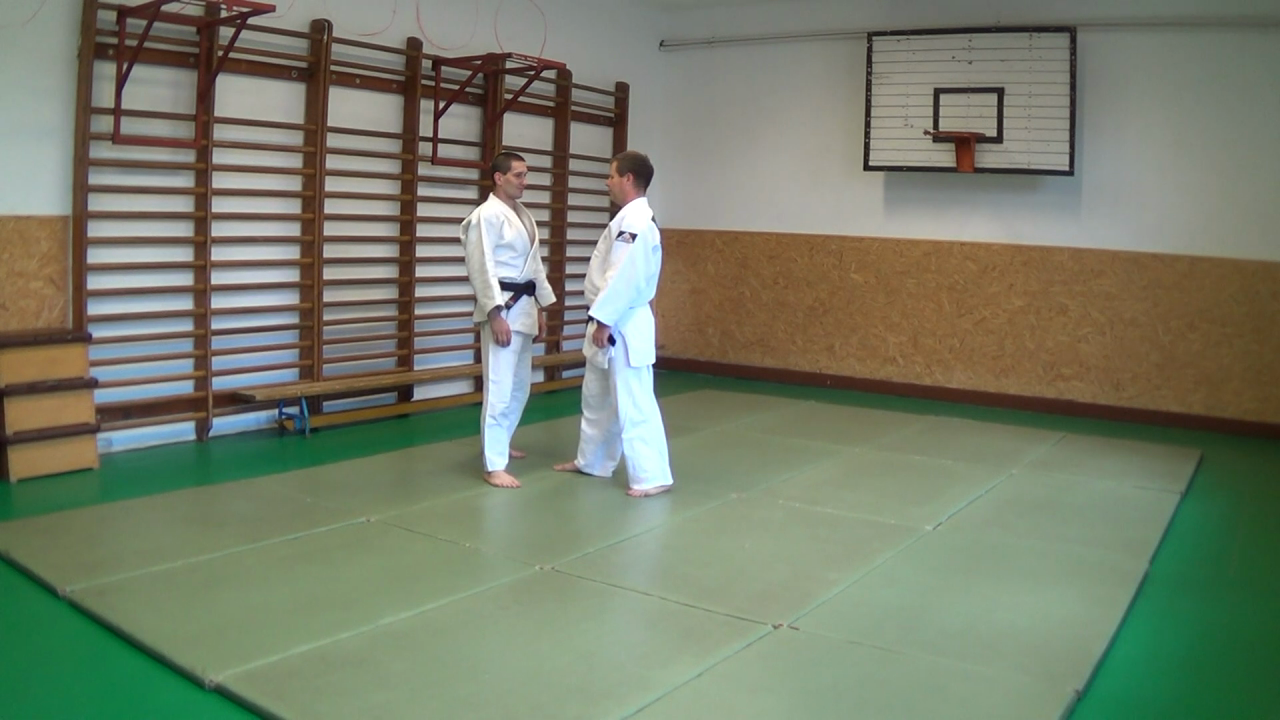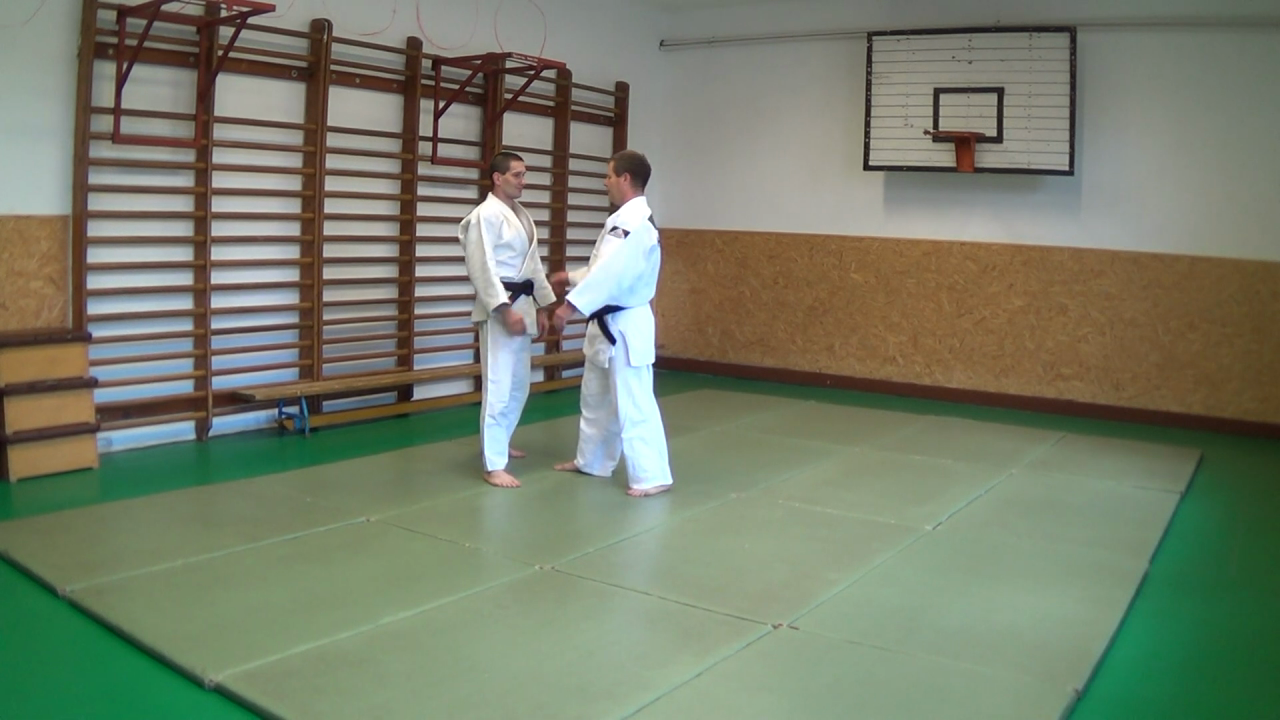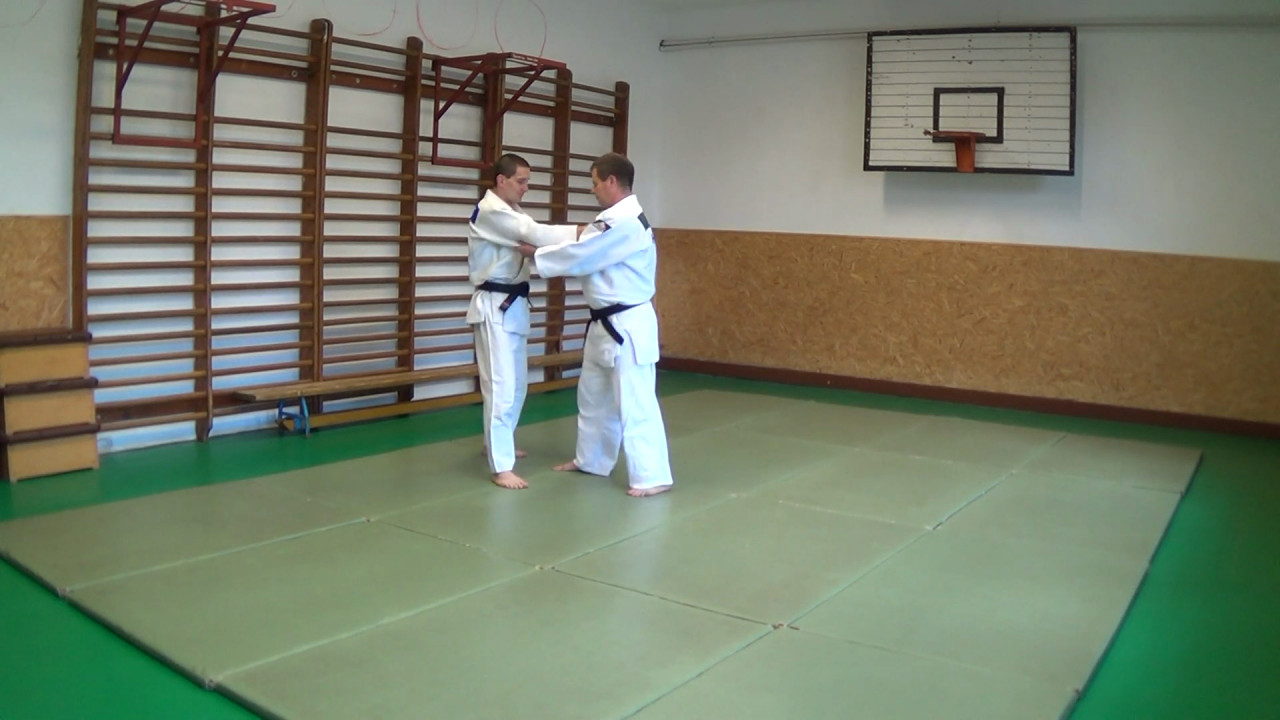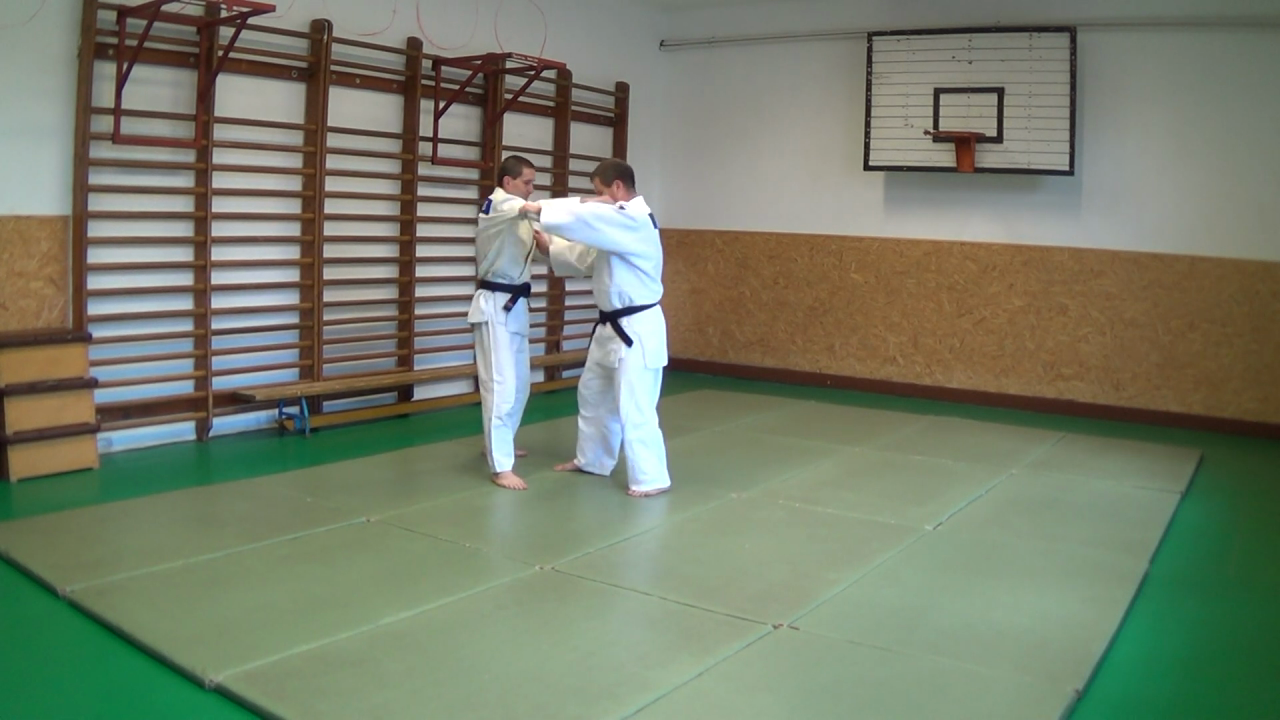
dt=0.7s
person 1, frame 1
left shoulder: (634, 221)
right shoulder: (630, 218)
left elbow: (623, 278)
left wrist: (604, 321)
left hip: (624, 326)
right hip: (614, 323)
left knee: (634, 404)
right knee: (597, 397)
left ankle: (652, 477)
right ankle: (592, 461)
person 1, frame 2
left shoulder: (632, 221)
right shoulder: (630, 218)
left elbow: (609, 271)
left wrist: (571, 301)
right wrist: (572, 278)
left hip: (624, 325)
right hip: (609, 324)
left knee: (633, 404)
right knee: (596, 396)
left ankle: (651, 476)
right ankle: (591, 461)
person 1, frame 3
left shoulder: (622, 222)
right shoulder: (622, 219)
left elbow: (578, 257)
right elbow: (587, 255)
left wrist: (536, 254)
right wrist: (544, 252)
left hip: (628, 325)
right hip: (608, 323)
left knee: (634, 403)
right knee: (594, 395)
left ankle: (651, 477)
right ankle: (591, 460)
person 1, frame 4
left shoulder: (634, 219)
right shoulder: (617, 221)
left elbow: (581, 217)
right elbow: (585, 256)
left wrist: (542, 210)
right wrist: (551, 250)
left hip: (637, 329)
right hip: (613, 327)
left knee: (634, 407)
right knee: (594, 393)
left ankle: (650, 478)
right ankle: (592, 460)
person 2, frame 1
left shoulder: (522, 215)
right shoulder: (486, 216)
right elbow: (481, 269)
left wrist: (539, 308)
right wrist: (495, 314)
left hip: (524, 306)
right hip: (501, 307)
left knee: (519, 384)
right knee: (500, 386)
left ankle: (500, 443)
right ankle: (494, 465)
person 2, frame 2
left shoulder: (521, 215)
right shoulder: (486, 215)
left elbow: (533, 263)
right elbow: (483, 268)
left wrist: (543, 305)
right wrist: (506, 309)
left hip: (521, 306)
right hip: (498, 308)
left knee: (518, 383)
right knee: (499, 386)
left ankle: (499, 443)
right ankle: (493, 465)
person 2, frame 3
left shoulder: (511, 213)
right shoulder: (489, 212)
left elbow: (534, 240)
right elbow: (536, 235)
left wrist: (580, 237)
right wrist: (582, 231)
left hip: (513, 306)
right hip: (494, 307)
left knee: (516, 384)
right knee: (501, 386)
left ankle: (496, 443)
right ankle: (501, 467)
person 2, frame 4
left shoulder: (515, 212)
right shoulder: (497, 206)
left hip: (515, 307)
right hip: (495, 307)
left knee: (520, 383)
right knee: (501, 386)
left ankle: (500, 443)
right ankle: (500, 466)
